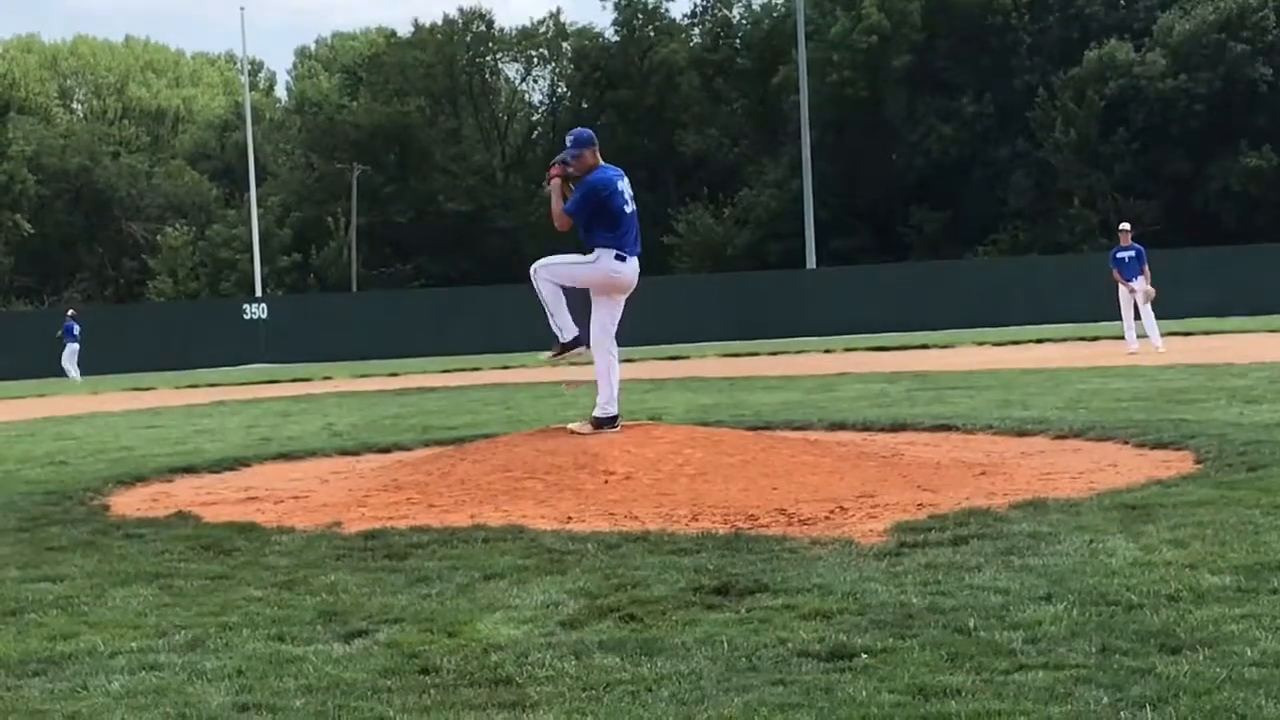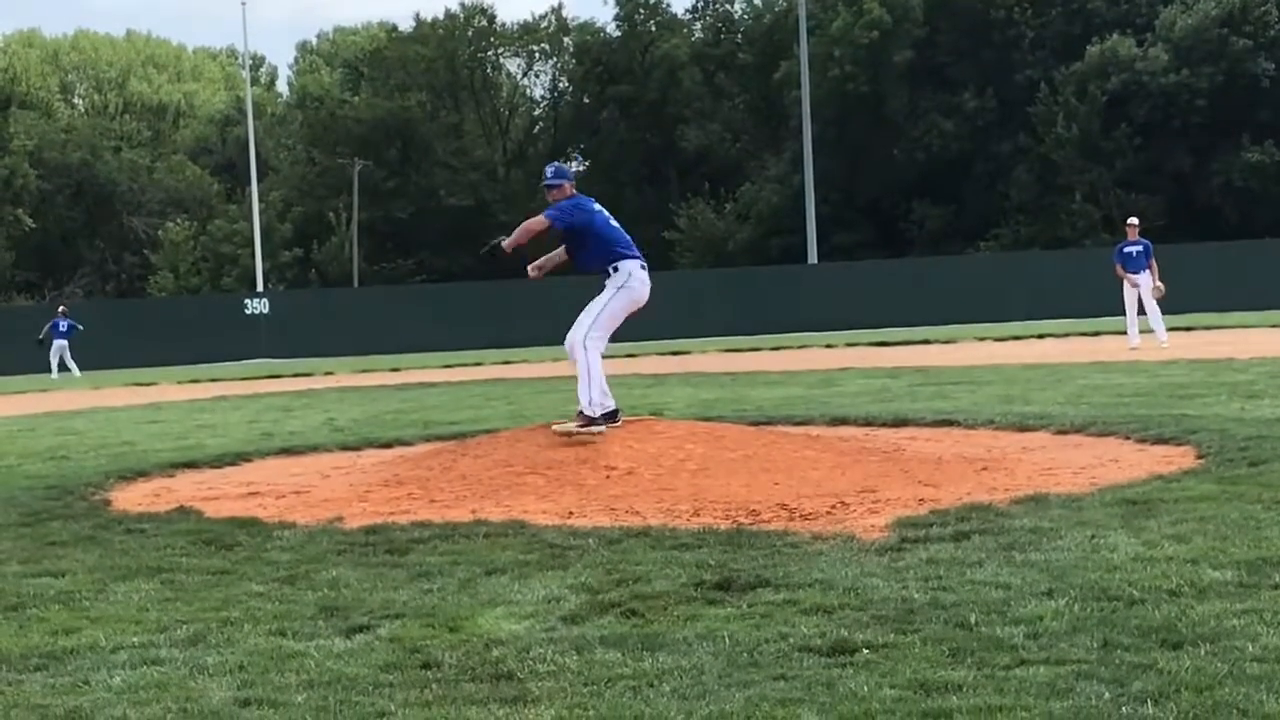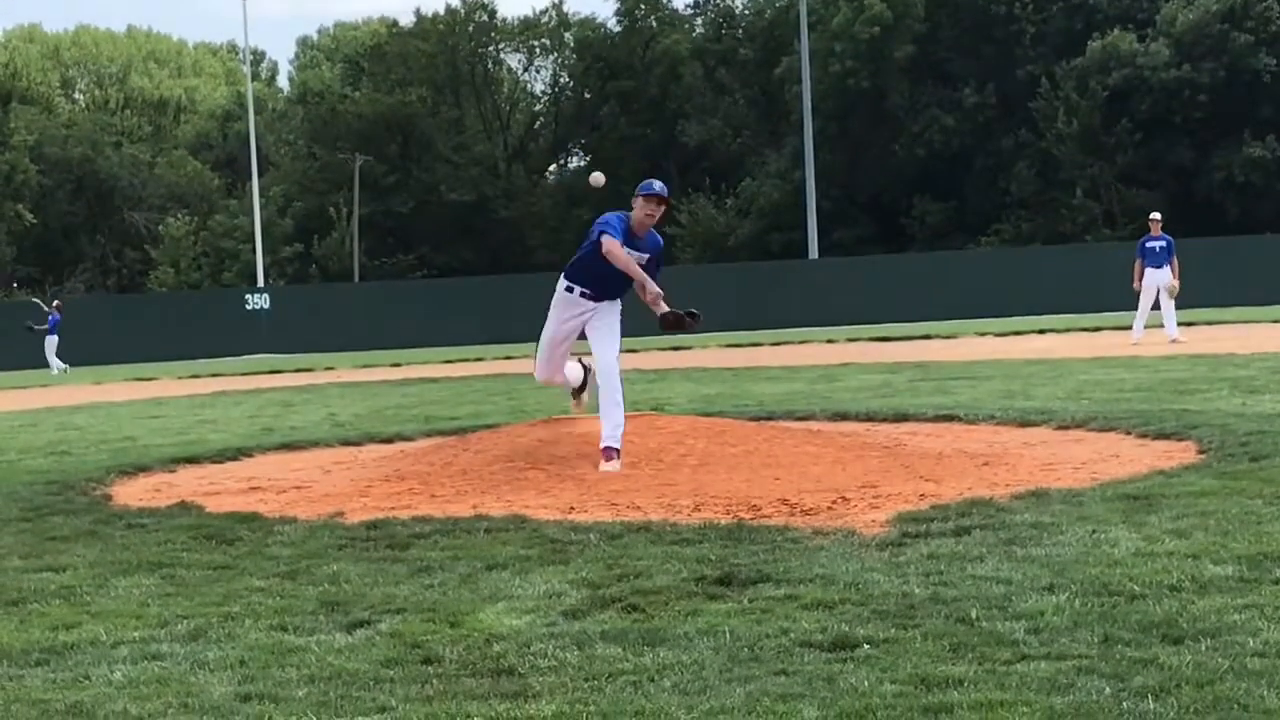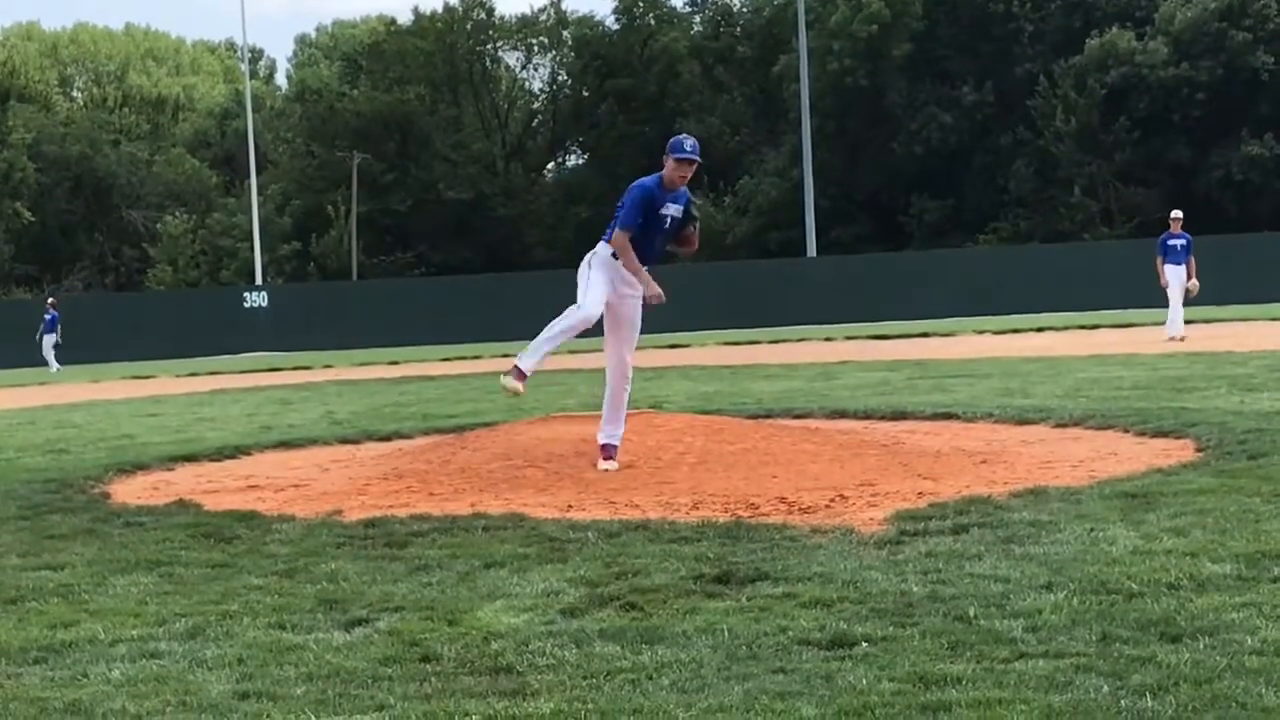
dt=0.5s
person 1, frame 1
left shoulder: (594, 181)
right shoulder: (616, 174)
left elbow: (562, 223)
left wrist: (555, 183)
right wrist: (567, 184)
left hip: (606, 263)
right hip: (626, 267)
left knee: (541, 270)
right knee: (603, 340)
left ankle: (569, 337)
right ankle: (607, 415)
person 1, frame 2
left shoulder: (573, 205)
right shoulder: (583, 207)
left elbow: (534, 226)
right elbow: (572, 248)
left wrist: (508, 244)
right wrist: (544, 263)
left hip: (627, 278)
right hip: (628, 281)
left knee: (586, 338)
right knee: (576, 342)
left ankle: (591, 413)
right ankle: (604, 409)
person 1, frame 3
left shoulder: (656, 244)
right shoulder: (610, 222)
left elbow: (642, 289)
right elbow: (610, 249)
left wrist: (662, 310)
right wrist: (642, 277)
left hip: (606, 306)
right hip: (571, 296)
left knee: (608, 368)
right knee: (545, 374)
left ankle: (610, 446)
right ankle: (578, 374)
person 1, frame 4
left shoulder: (683, 199)
right shoulder: (643, 190)
left elbow: (681, 244)
right elbow: (619, 239)
left wrist: (690, 238)
right wrist: (646, 281)
left hip: (634, 278)
right hip: (606, 263)
left knee: (620, 365)
right knee: (586, 312)
left ankle: (609, 441)
right ankle: (522, 367)
